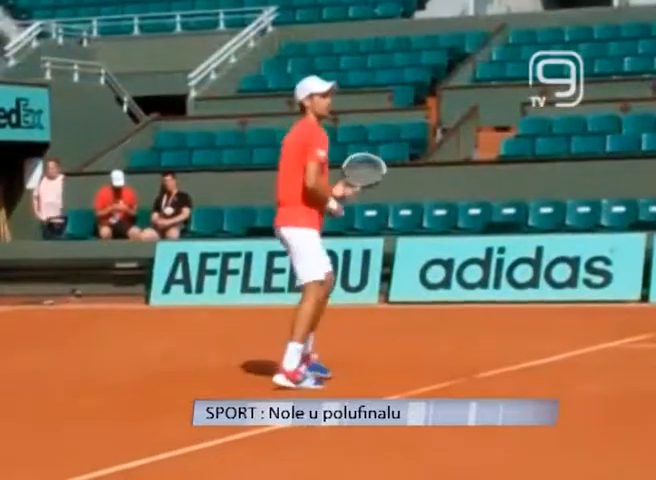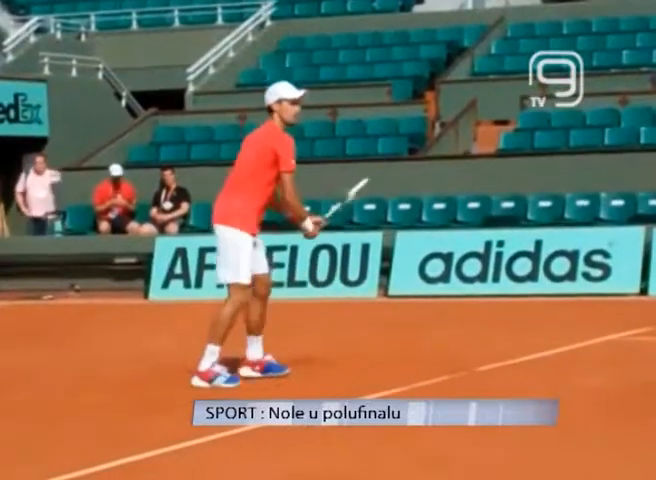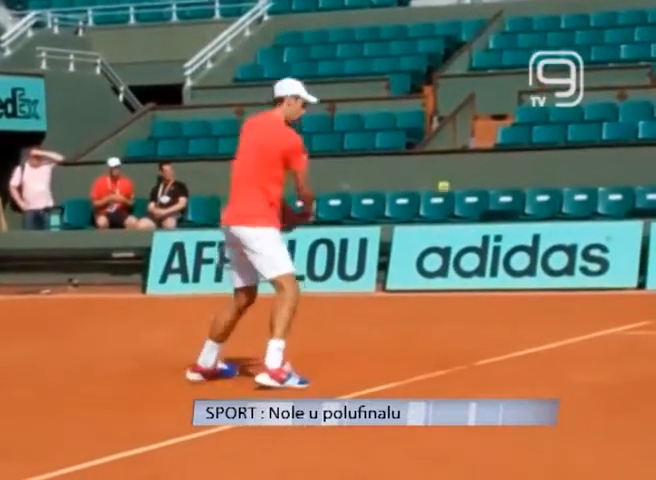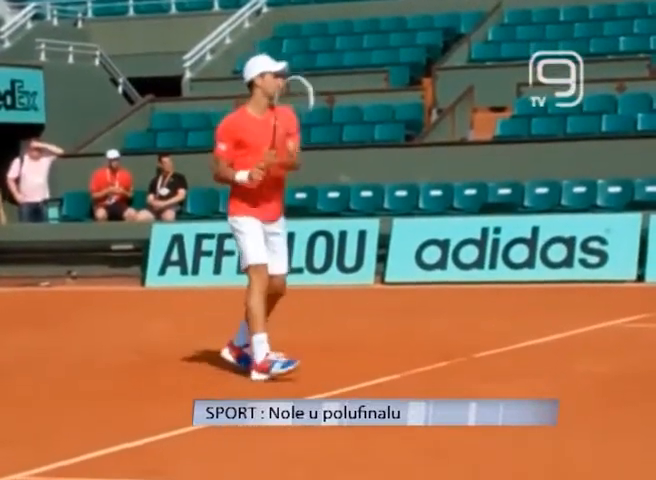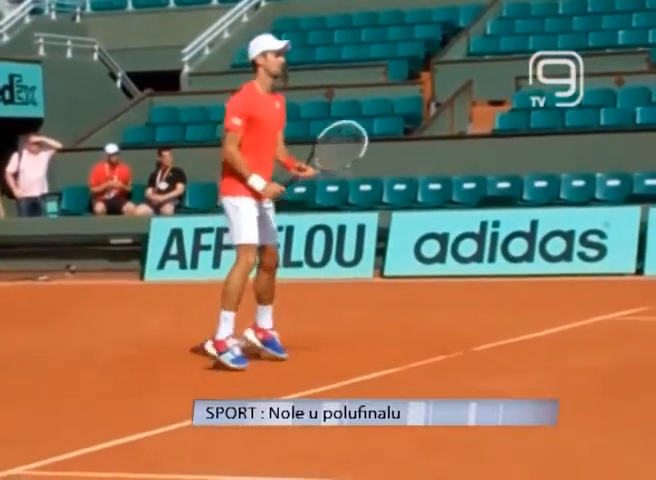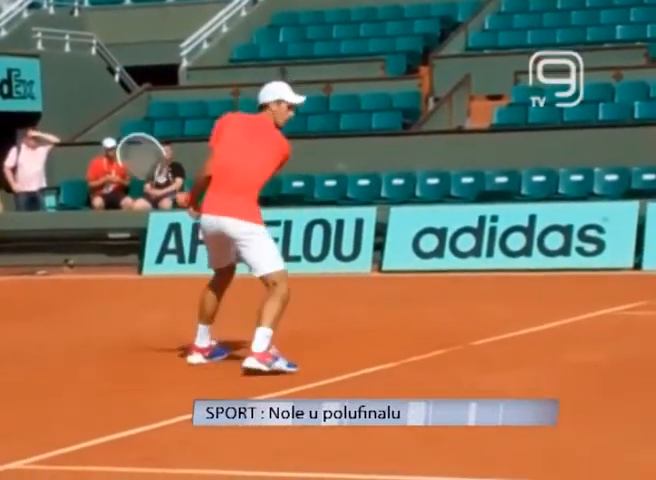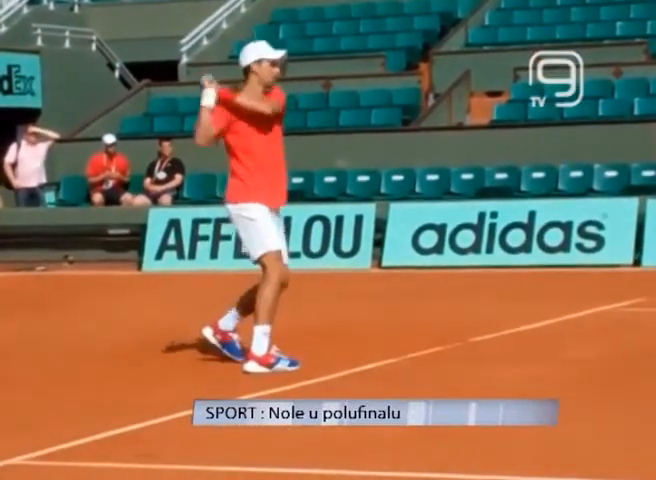
dt=0.7s
person 1, frame 1
left shoulder: (298, 134)
right shoulder: (313, 134)
right elbow: (312, 182)
left wrist: (333, 192)
right wrist: (331, 202)
left hip: (302, 222)
right hip: (297, 222)
left knee: (325, 283)
right knee: (313, 292)
left ankle: (304, 352)
right ankle: (291, 368)
person 1, frame 2
left shoulder: (259, 138)
right shoulder: (282, 141)
right elbow: (288, 195)
left wrist: (302, 217)
right wrist: (306, 222)
left hip: (245, 223)
right hip: (234, 222)
left knee: (262, 288)
right knee: (240, 296)
left ankle: (254, 358)
right ankle: (206, 367)
person 1, frame 3
left shoulder: (252, 123)
right shoulder: (289, 138)
right elbow: (303, 190)
left wrist: (285, 212)
right wrist: (307, 209)
left hip: (237, 222)
right hip: (255, 225)
left knee: (245, 297)
right knee: (289, 290)
left ankle: (207, 362)
right ankle: (273, 367)
person 1, frame 4
left shoulder: (286, 116)
right shoulder: (231, 125)
left elbow: (294, 160)
right elbow: (219, 172)
left wrist: (277, 160)
right wrist: (244, 175)
left hip: (274, 215)
right hip: (245, 213)
left knee: (277, 286)
right knee: (259, 279)
left ankle: (239, 345)
right ankle: (262, 359)
person 1, frame 5
left shoulder: (278, 102)
right shoulder: (241, 100)
right elbow: (229, 151)
left wrist: (295, 166)
right wrist: (260, 181)
left hip: (259, 193)
right hip: (238, 190)
left knee: (269, 259)
right knee: (246, 258)
left ankle: (262, 328)
right ankle: (221, 338)
person 1, frame 6
left shoulder: (227, 121)
right shoulder: (282, 146)
left elbow: (208, 170)
left wrist: (193, 197)
left hip: (211, 215)
right hip: (243, 219)
left knee: (222, 275)
right knee: (279, 287)
left ankle: (202, 345)
right ankle: (261, 350)
person 1, frame 7
left shoulder: (276, 95)
right shoulder: (222, 104)
left elbow: (265, 109)
right elbow: (201, 139)
left wrist: (230, 97)
right wrist: (209, 98)
left hip: (272, 204)
right hip: (247, 202)
left knee: (280, 278)
right knee: (274, 273)
left ankle: (223, 329)
right ankle: (261, 353)
